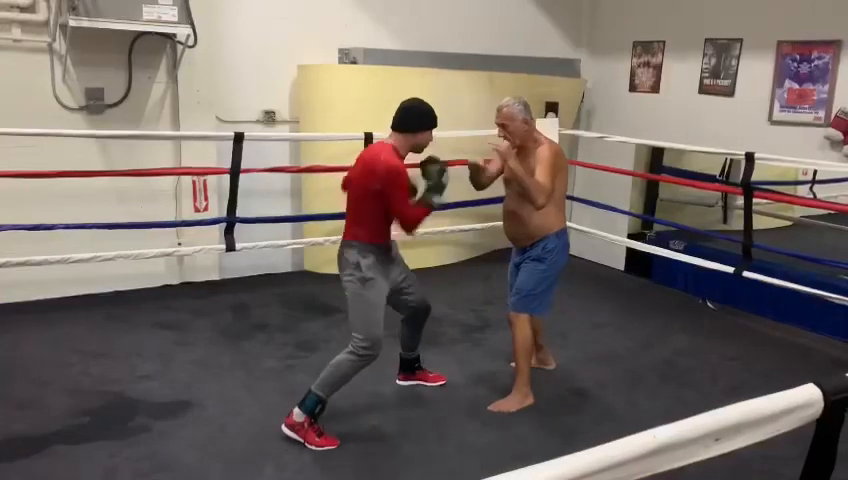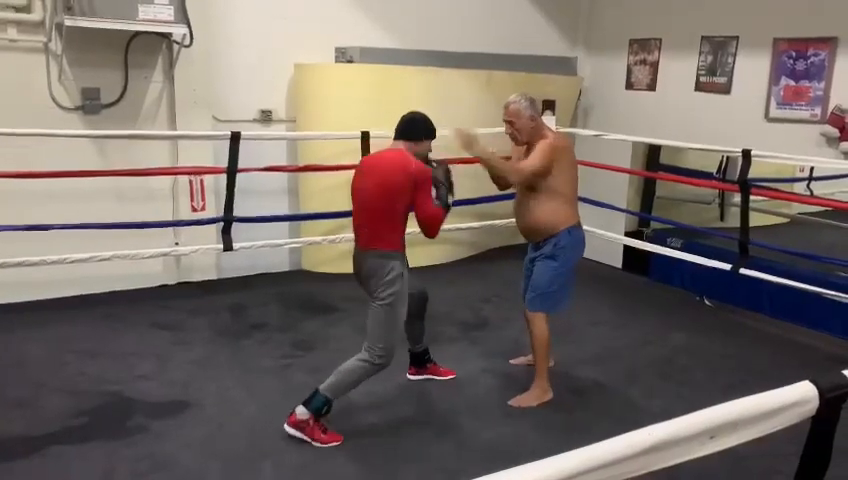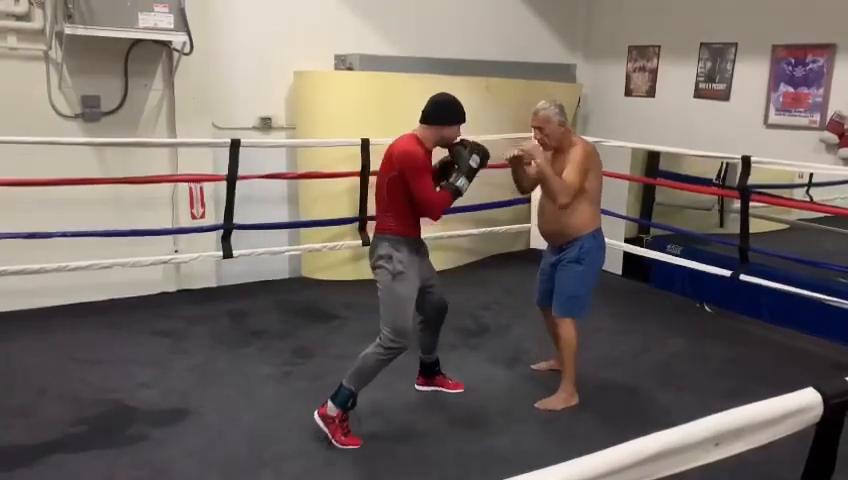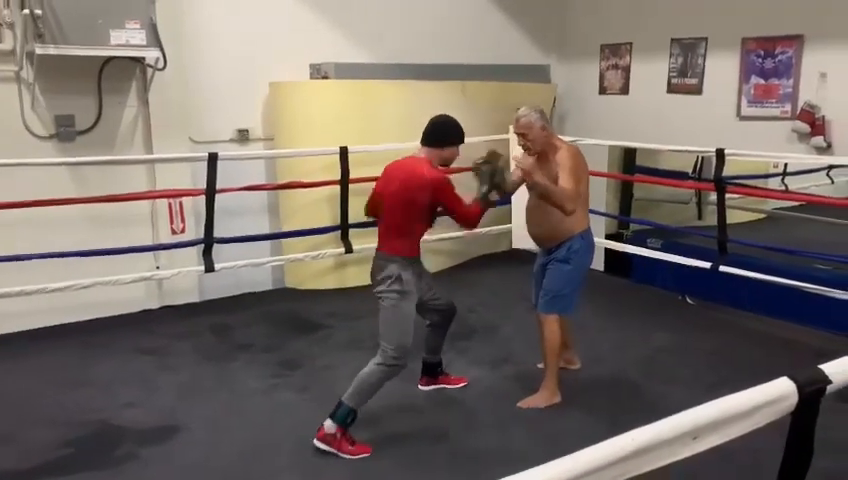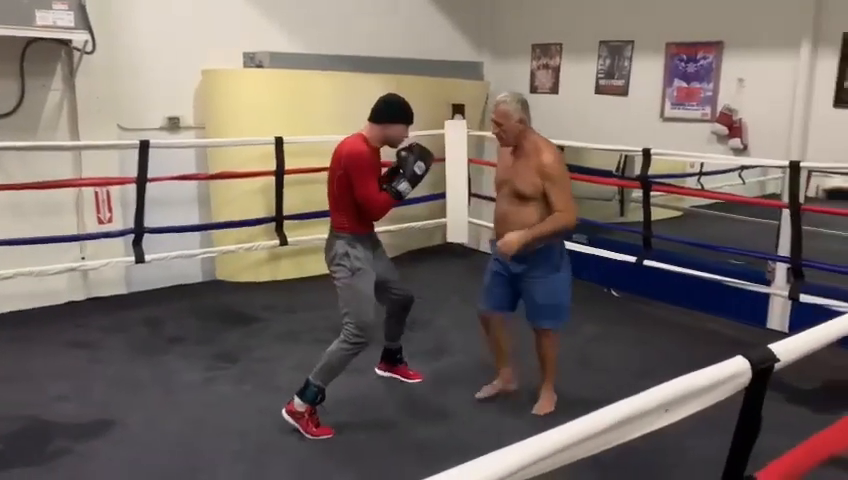
dt=1s
person 1, frame 1
left shoulder: (378, 152)
right shoulder: (391, 166)
left elbow: (349, 184)
right elbow: (409, 223)
right wrist: (432, 191)
left hip: (384, 252)
right hip: (362, 257)
left knee: (418, 307)
right knee: (366, 346)
left ankle: (409, 370)
right ankle: (301, 417)
person 1, frame 2
left shoulder: (369, 163)
right shoulder: (418, 171)
right elbow: (431, 229)
right wrist: (443, 193)
left hip: (367, 255)
right hip: (387, 263)
left knee: (418, 297)
right knee: (377, 355)
left ankle: (420, 363)
right ankle: (306, 414)
person 1, frame 3
left shoulder: (421, 149)
right shoulder: (407, 152)
left elbow: (427, 179)
right elbow: (433, 208)
left wrist: (454, 163)
right wrist: (464, 172)
left hip: (412, 245)
right hip: (393, 249)
left knee: (436, 306)
right knee: (395, 338)
left ankle: (429, 374)
right ankle: (334, 410)
person 1, frame 4
left shoulder: (395, 167)
right shoulder: (435, 179)
left elbow: (373, 209)
right elbow: (468, 220)
right wrist: (490, 189)
left hip: (405, 264)
right hip: (397, 270)
left knee: (444, 310)
right knee: (394, 356)
left ankle: (431, 373)
right ankle: (332, 429)
person 1, frame 5
left shoulder: (367, 149)
right shoulder: (356, 152)
right elbow: (375, 208)
left wrist: (397, 171)
right wrist: (408, 178)
left hip: (367, 243)
right hip: (349, 248)
left knee: (401, 298)
right knee: (358, 332)
left ankle: (391, 361)
right ankle: (301, 405)
person 2, frame 1
left shoulder: (546, 151)
right shoulder: (512, 150)
left elbow: (539, 198)
right elbow: (481, 183)
left wrist: (512, 165)
right wrist: (477, 168)
left hip: (547, 246)
right hip: (524, 245)
left knee: (518, 312)
right knee: (524, 306)
left ankle: (522, 392)
right ankle: (542, 356)
person 2, frame 2
left shoulder: (551, 145)
right shoulder: (526, 145)
left elbow: (515, 175)
right elbow: (504, 182)
left wrist: (478, 150)
right wrist: (489, 162)
left hip: (561, 242)
right hip: (540, 240)
left knee: (535, 311)
right knee: (532, 304)
left ankle: (541, 387)
right ankle: (540, 354)
person 2, frame 3
left shoulder: (581, 152)
right shoulder: (548, 152)
left elbow: (562, 196)
right elbow: (526, 188)
left wrist: (538, 162)
right wrist: (519, 166)
left hip: (582, 247)
right hip: (556, 245)
left knee: (564, 316)
right knee: (546, 305)
left ankle: (568, 391)
right ankle: (561, 359)
person 2, frame 4
left shoulder: (565, 156)
right shoulder: (534, 155)
left elbow: (569, 204)
right elbow: (506, 189)
left wrist: (534, 176)
left hip: (572, 247)
right hip: (549, 247)
left knee: (548, 313)
right knee: (548, 307)
left ankle: (550, 390)
right ankle: (567, 356)
person 2, frame 5
left shoulder: (546, 158)
right shoulder: (505, 150)
left elbow: (567, 215)
left wrist: (524, 237)
left hip: (541, 256)
right hip: (505, 252)
left knee: (543, 327)
right knee: (489, 314)
left ankle: (547, 390)
right ankle: (505, 376)
